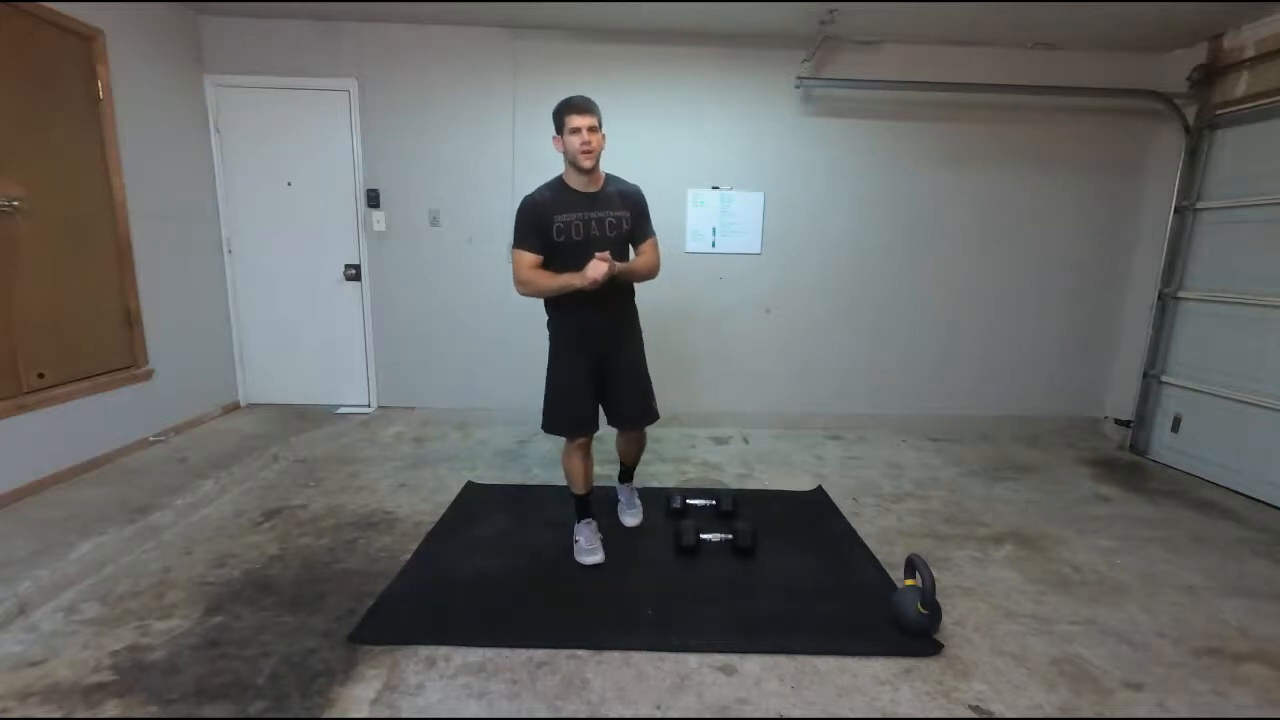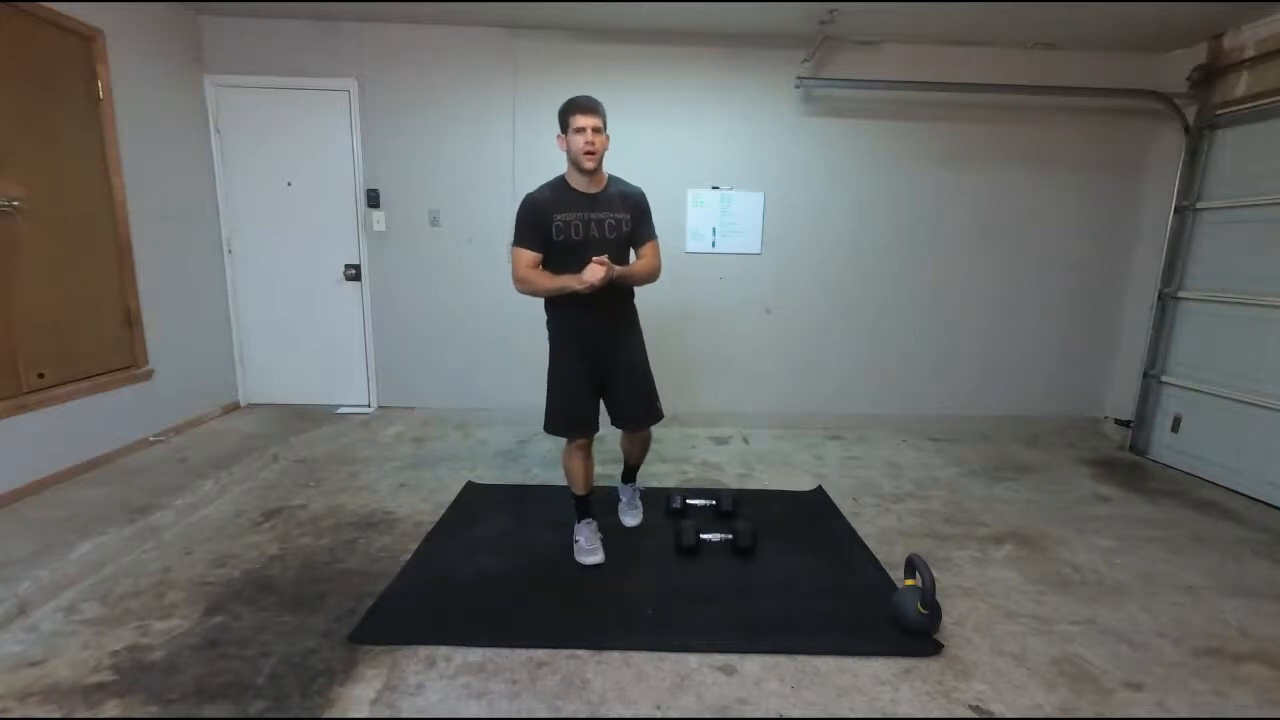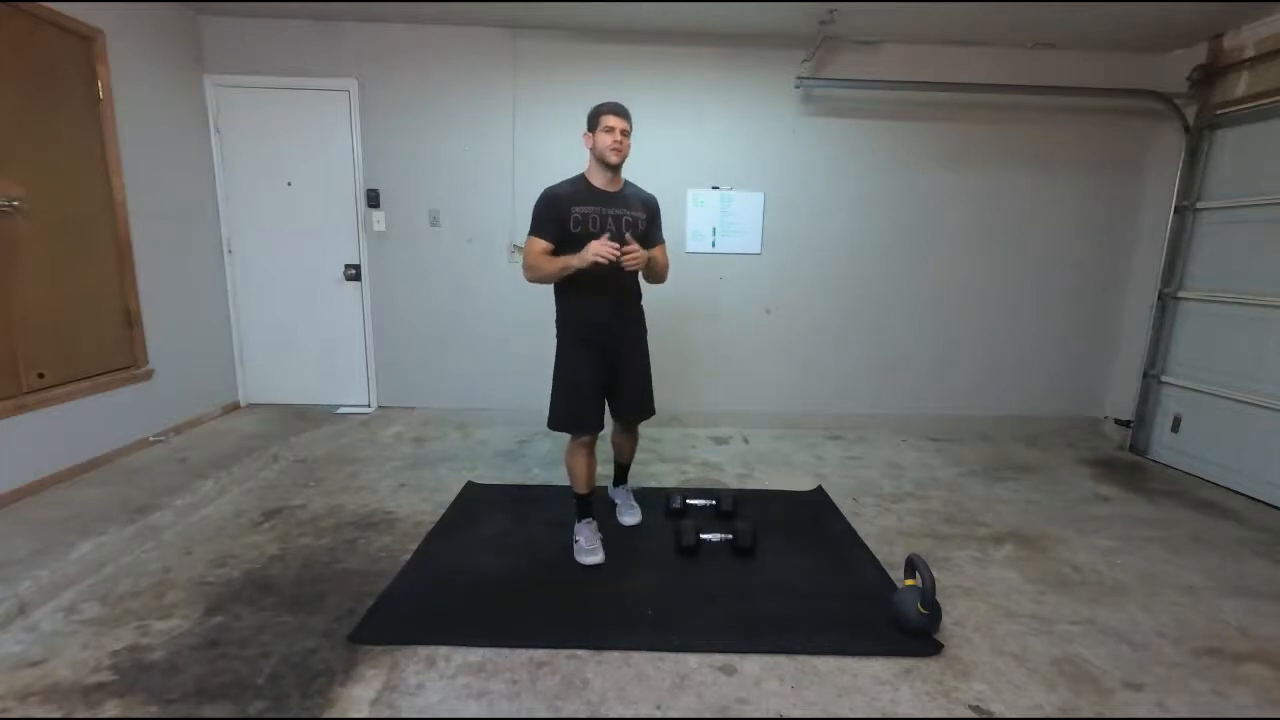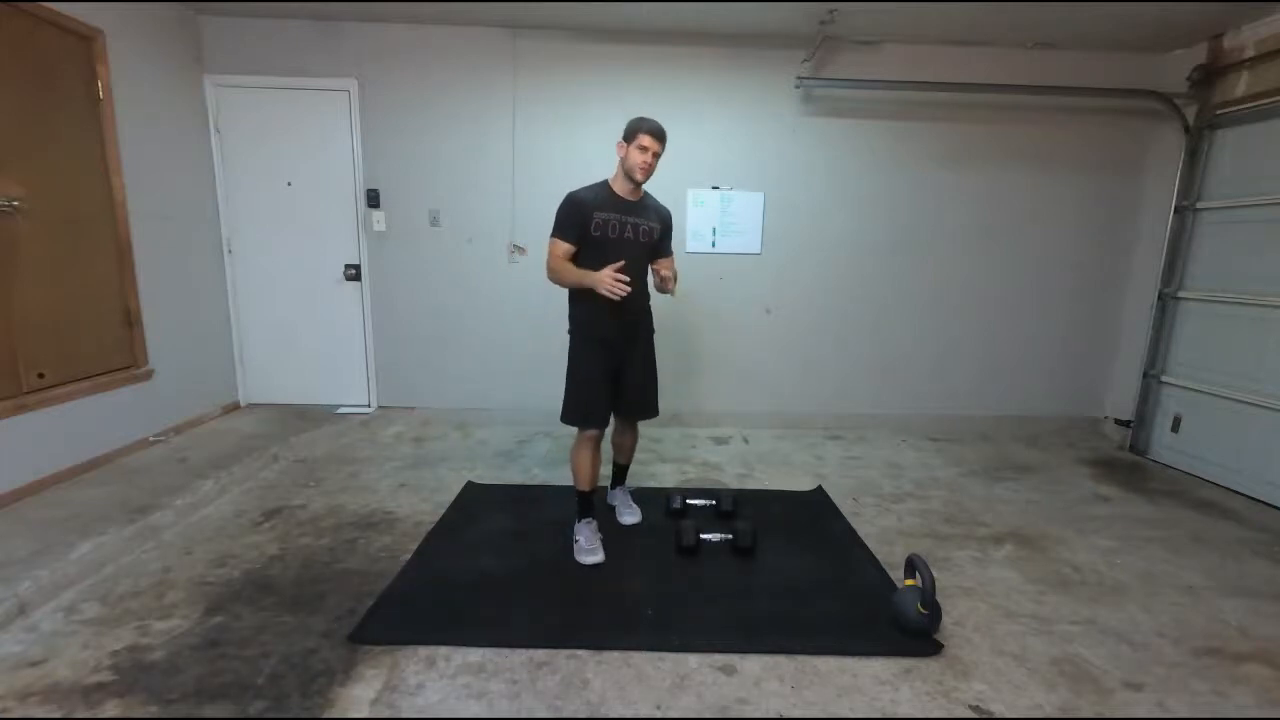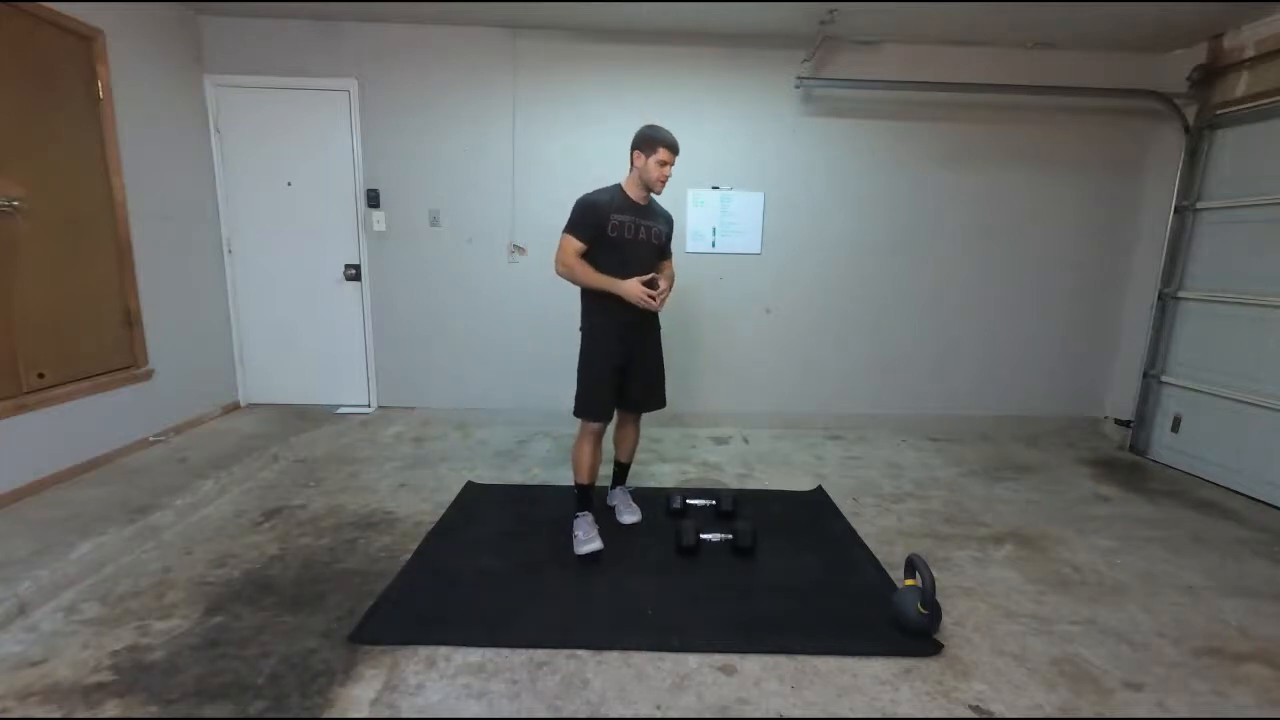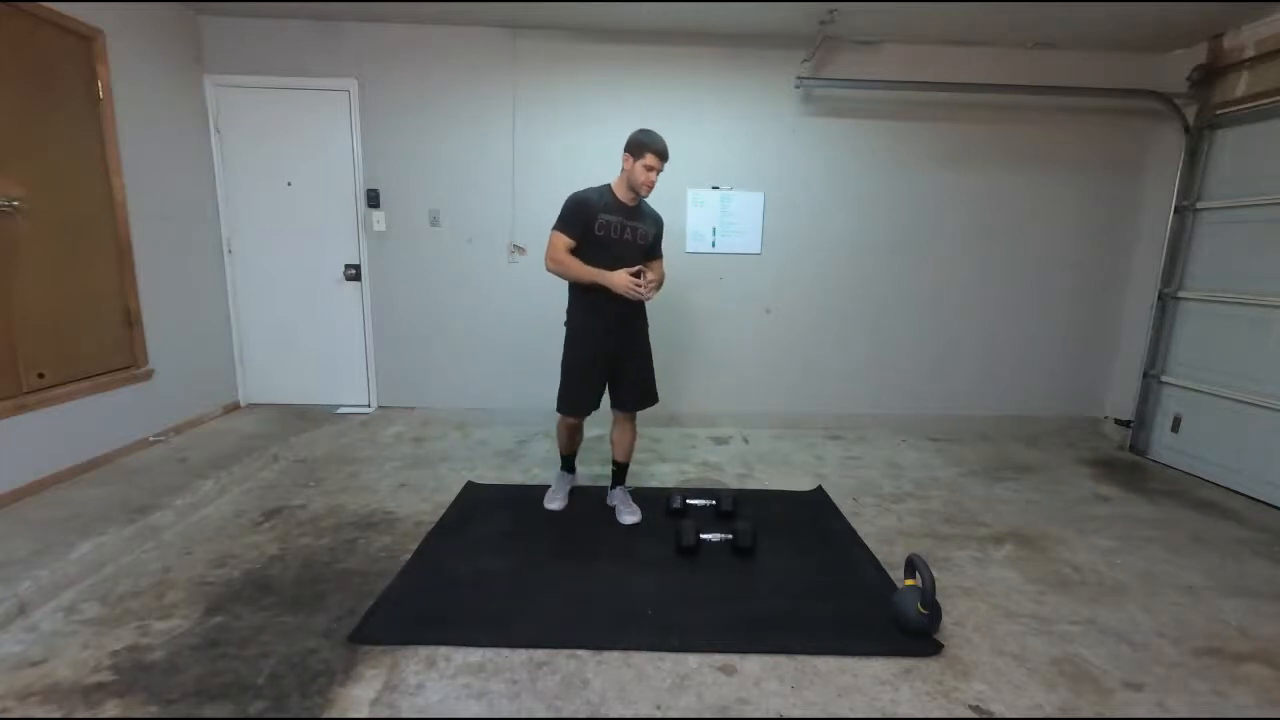
dt=0.5s
person 1, frame 1
left shoulder: (629, 196)
right shoulder: (538, 205)
left elbow: (651, 263)
right elbow: (524, 279)
left wrist: (615, 269)
right wrist: (580, 277)
left hip: (623, 334)
right hip: (571, 340)
left knee: (634, 425)
right knee: (578, 437)
left ankle: (626, 486)
right ankle: (584, 521)
person 1, frame 2
left shoulder: (631, 198)
right shoulder: (540, 203)
left elbow: (652, 266)
right elbow: (523, 277)
left wrist: (614, 272)
right wrist: (577, 280)
left hip: (623, 334)
right hip: (571, 340)
left knee: (640, 426)
right knee: (578, 437)
left ankle: (628, 486)
right ankle: (585, 522)
person 1, frame 3
left shoulder: (644, 202)
right shoulder: (558, 198)
left elbow: (662, 272)
right elbow: (533, 267)
left wrist: (645, 260)
right wrist: (582, 257)
left hip: (629, 333)
right hip: (579, 337)
left knee: (629, 422)
right knee: (582, 434)
left ankle: (620, 487)
right ankle: (584, 520)
person 1, frame 4
left shoulder: (659, 214)
right shoulder: (581, 202)
left elbow: (665, 266)
right elbow: (555, 266)
left wrist: (667, 278)
right wrist: (593, 278)
left hip: (637, 333)
right hip: (591, 336)
left knee: (629, 418)
right knee: (590, 429)
left ankle: (618, 488)
right ankle: (585, 519)
person 1, frame 5
left shoulder: (662, 218)
right shoulder: (596, 205)
right elbow: (565, 263)
left wrist: (665, 285)
right wrist: (620, 286)
left hip: (645, 330)
right hip: (602, 331)
left knee: (631, 413)
right knee: (593, 423)
left ankle: (619, 489)
right ankle: (582, 513)
person 1, frame 6
left shoulder: (652, 220)
right shoulder: (584, 203)
left elbow: (656, 269)
right elbow: (554, 258)
left wrist: (653, 280)
right wrist: (609, 278)
left hip: (631, 329)
right hip: (587, 328)
left knee: (626, 410)
right knee: (573, 414)
left ankle: (617, 488)
right ankle: (566, 473)
